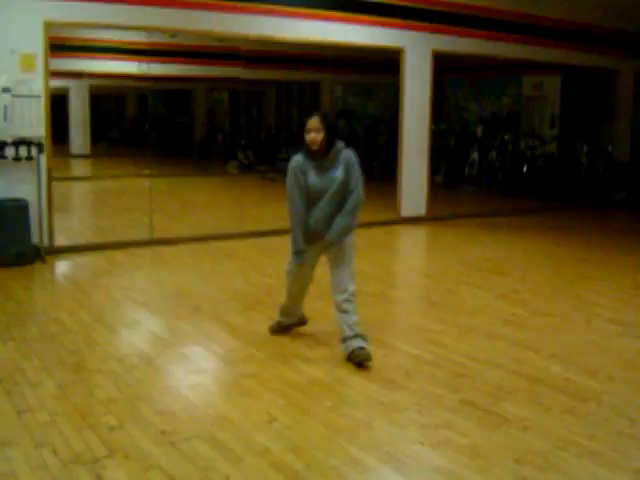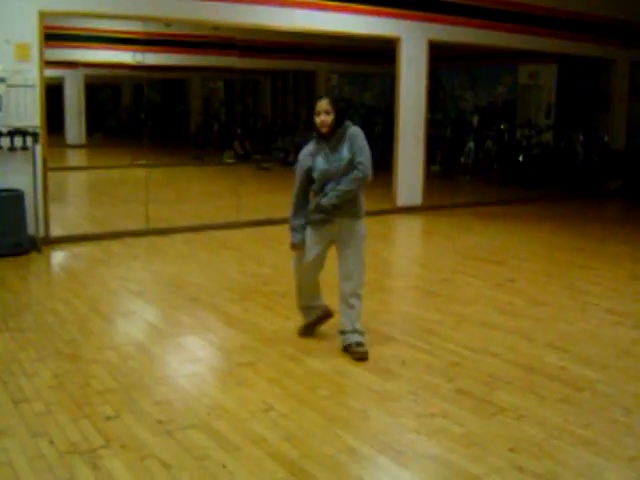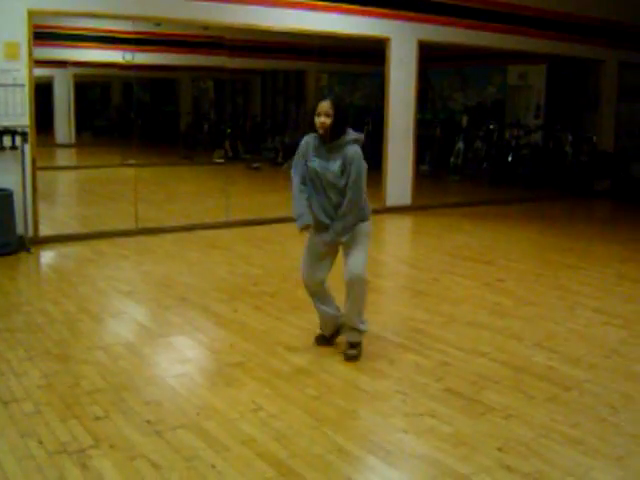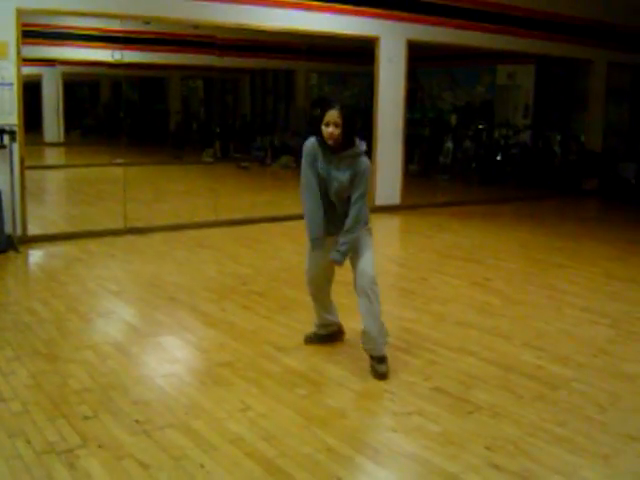
dt=0.2s
person 1, frame 1
left shoulder: (346, 158)
right shoulder: (298, 164)
left elbow: (356, 197)
right elbow: (297, 211)
left wrist: (336, 232)
right wrist: (298, 249)
left hip: (340, 234)
right hip: (309, 235)
left knee: (344, 288)
right knee: (297, 279)
left ankle: (355, 343)
right ankle: (289, 317)
person 1, frame 2
left shoulder: (354, 135)
right shoulder: (309, 153)
left elbow: (363, 172)
right elbow: (300, 194)
left wrist: (329, 198)
right wrist: (296, 232)
left hip: (349, 221)
right hip: (316, 221)
left knee: (351, 279)
right knee: (303, 268)
left ankle: (352, 335)
right ankle: (314, 312)
person 1, frame 3
left shoulder: (351, 152)
right shoulder: (307, 145)
left elbow: (354, 197)
right elbow: (300, 184)
left wrist: (338, 234)
right wrist: (304, 218)
left hip: (355, 224)
right hip: (321, 224)
left knee: (356, 274)
right knee: (311, 278)
left ankle: (353, 332)
right ankle: (332, 324)
person 1, frame 4
left shoulder: (360, 162)
right shoulder: (312, 148)
left elbow: (358, 207)
right elbow: (310, 193)
left wrist: (344, 247)
right wrist: (316, 237)
left hip: (356, 231)
right hip: (326, 230)
left knee: (365, 279)
right knee: (316, 280)
left ankle: (376, 348)
right ankle: (329, 327)
